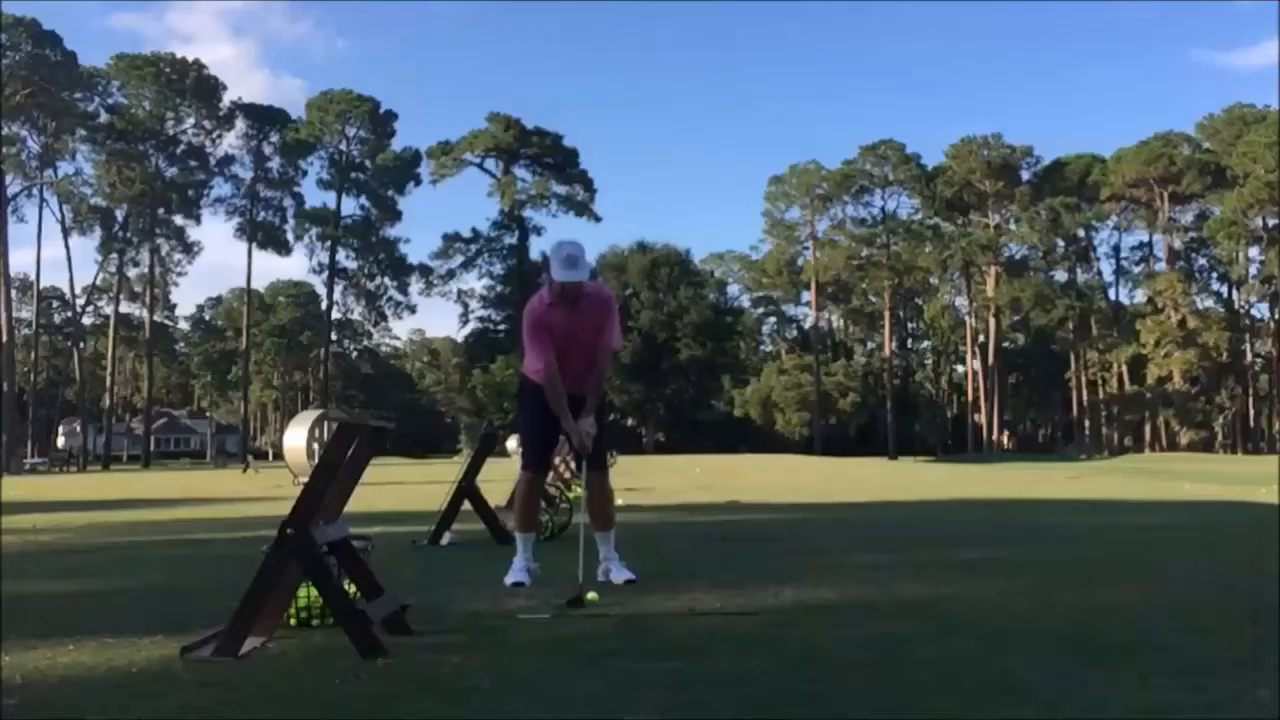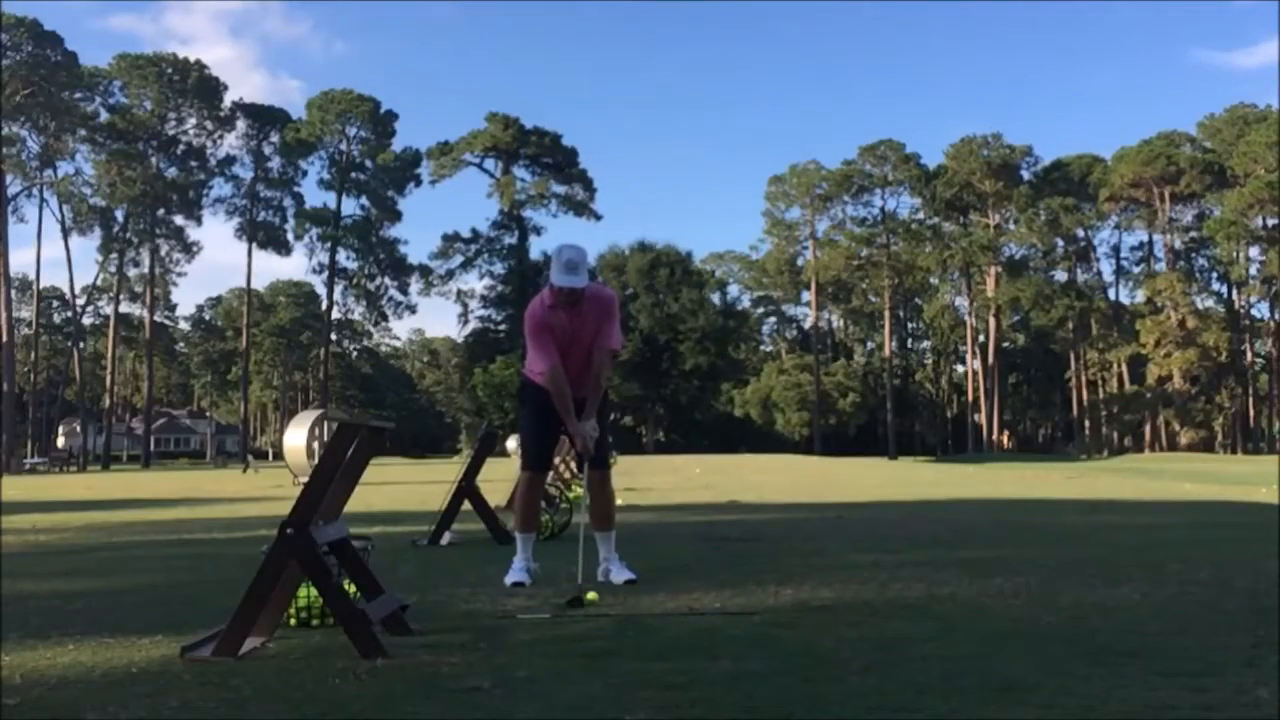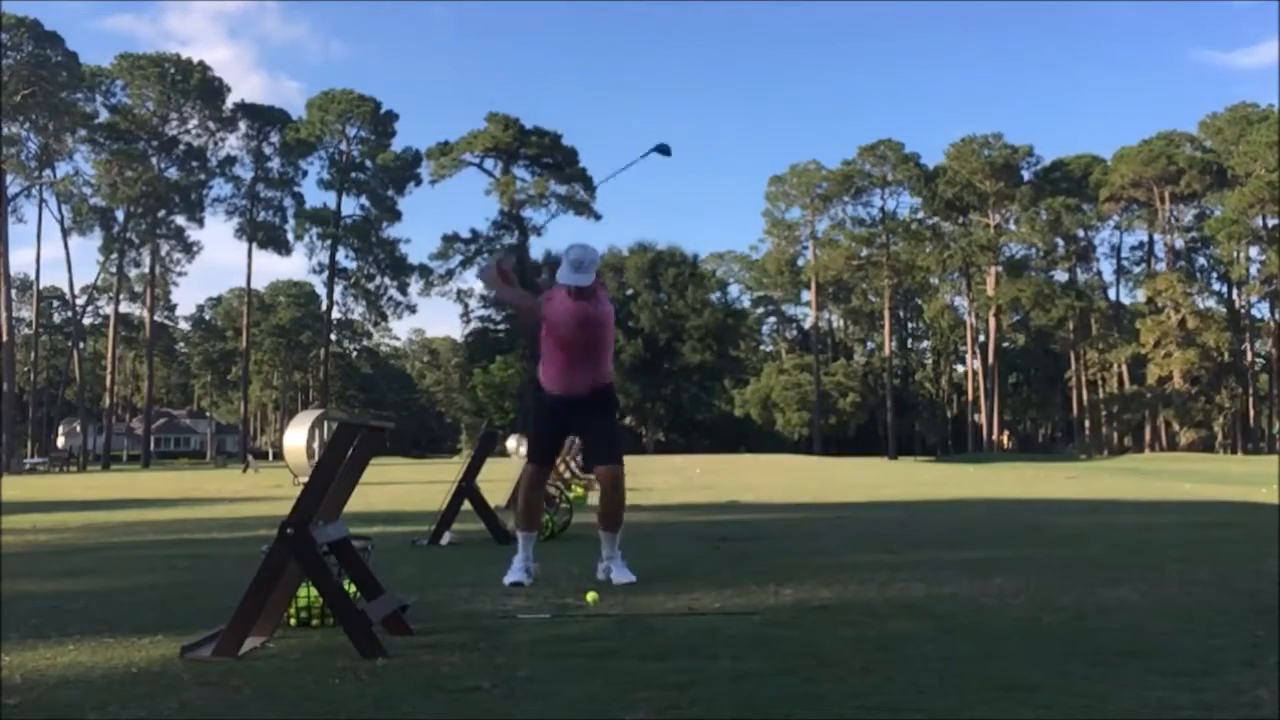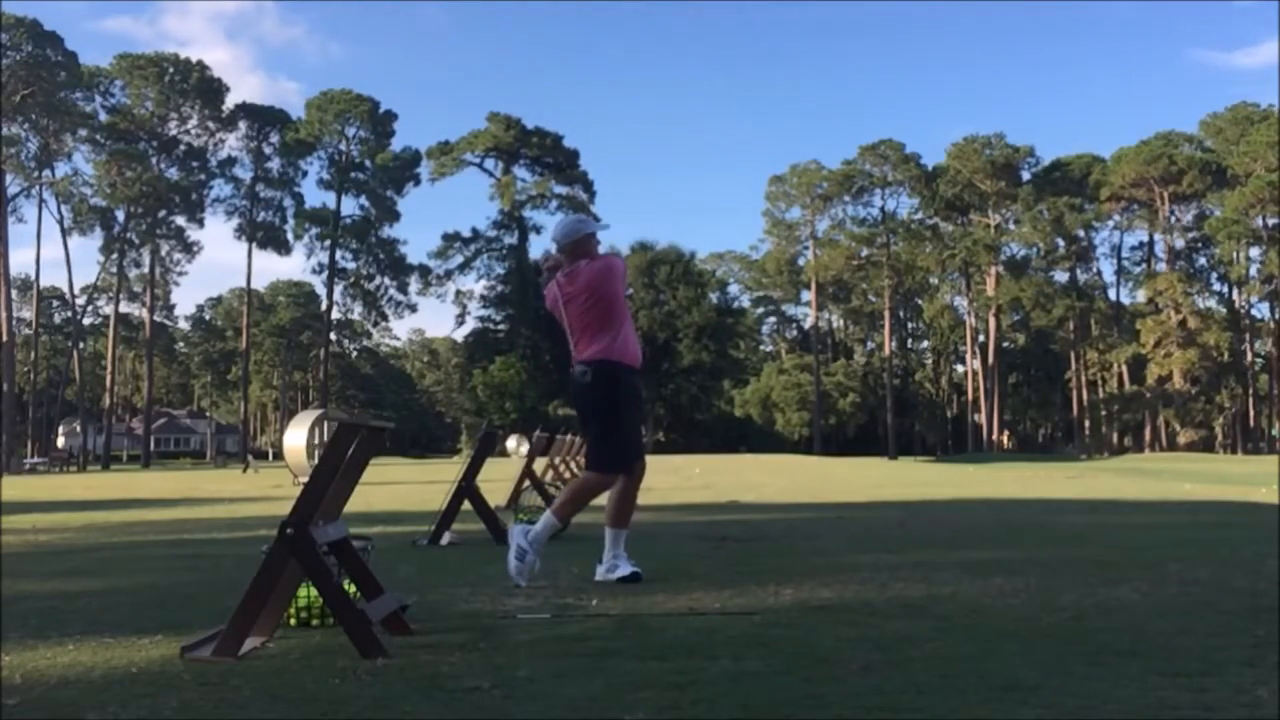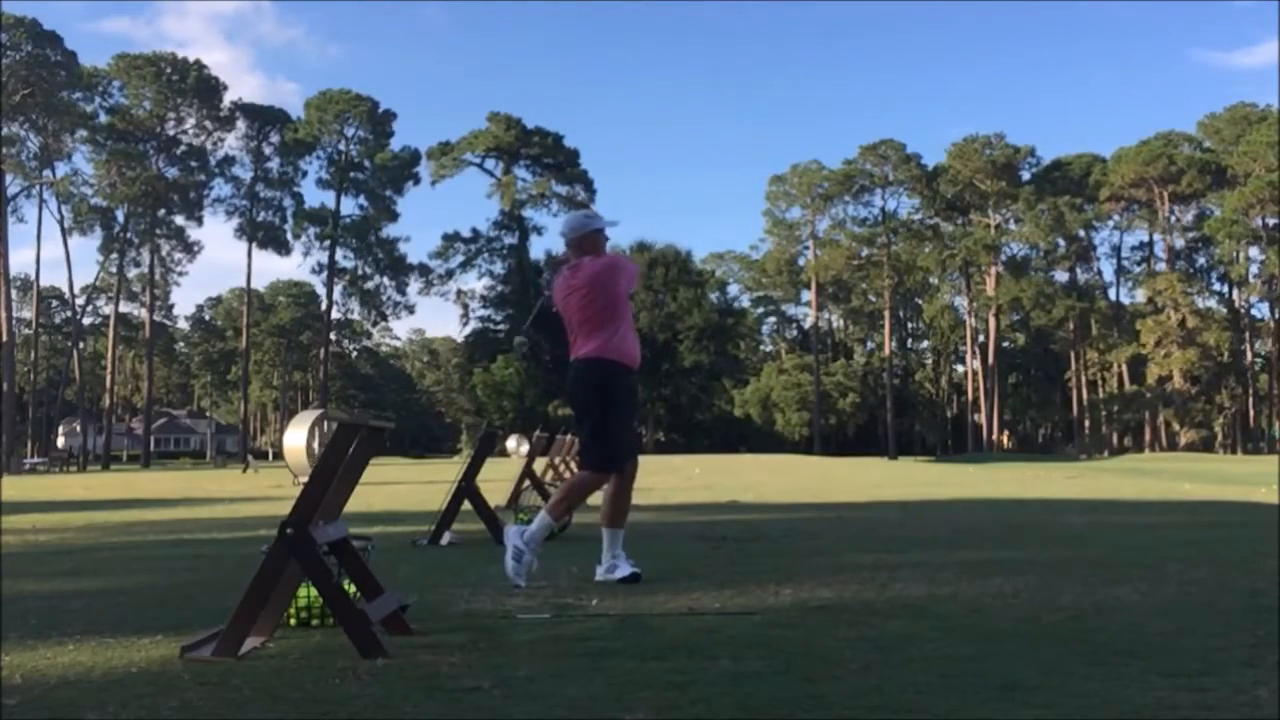
dt=1s
person 1, frame 1
left shoulder: (603, 300)
right shoulder: (535, 311)
left elbow: (602, 361)
right elbow: (548, 372)
left wrist: (588, 415)
right wrist: (568, 424)
left hip: (587, 394)
right hip: (540, 393)
left knee: (597, 474)
right knee: (532, 473)
left ankle: (609, 560)
right ankle: (522, 560)
person 1, frame 2
left shoulder: (605, 301)
right shoulder: (537, 312)
left elbow: (601, 362)
right elbow: (553, 373)
left wrist: (589, 417)
right wrist: (571, 427)
left hip: (588, 394)
right hip: (541, 394)
left knee: (600, 475)
right knee: (532, 475)
left ankle: (609, 560)
right ankle: (522, 561)
person 1, frame 3
left shoulder: (595, 310)
right shoulder: (560, 293)
left elbow: (535, 309)
left wrist: (497, 285)
right wrist: (507, 277)
left hip: (593, 401)
right hip: (551, 399)
left knee: (611, 476)
right knee: (532, 477)
left ankle: (611, 559)
right ankle: (522, 559)
person 1, frame 4
left shoulder: (555, 288)
right shoulder: (608, 266)
left wrist: (554, 272)
right wrist: (562, 267)
left hip: (595, 376)
right hip: (607, 377)
left knee: (632, 468)
right knee: (604, 471)
left ankle: (613, 559)
right ankle: (532, 538)
person 1, frame 5
left shoulder: (563, 283)
right shoulder: (610, 267)
right elbow: (633, 271)
left wrist: (572, 263)
left hip: (594, 375)
right hip: (604, 377)
left knee: (624, 467)
right knee: (597, 469)
left ankle: (612, 559)
right ankle: (528, 537)
